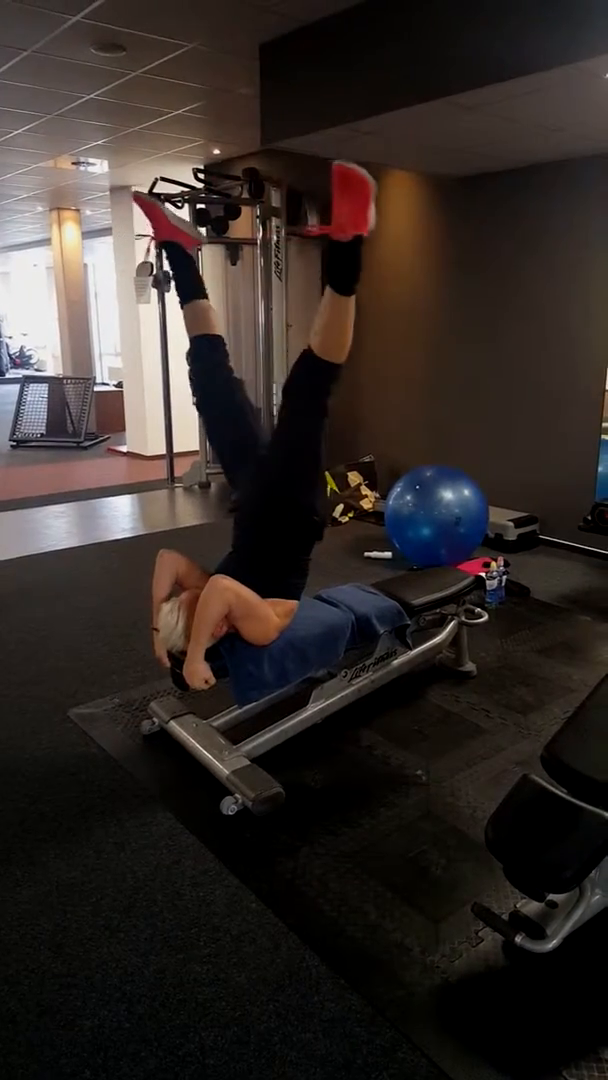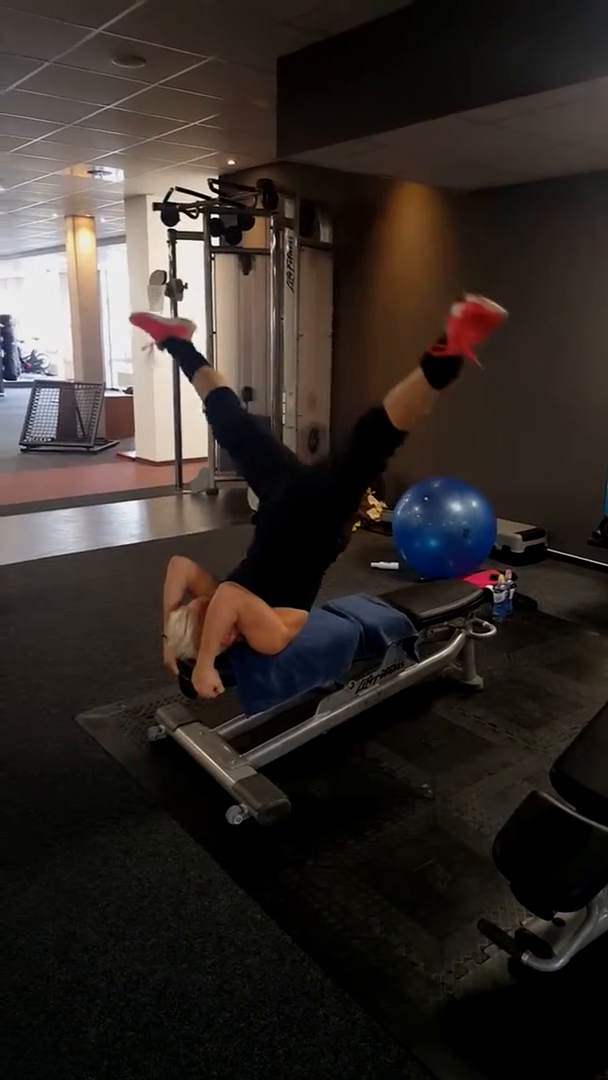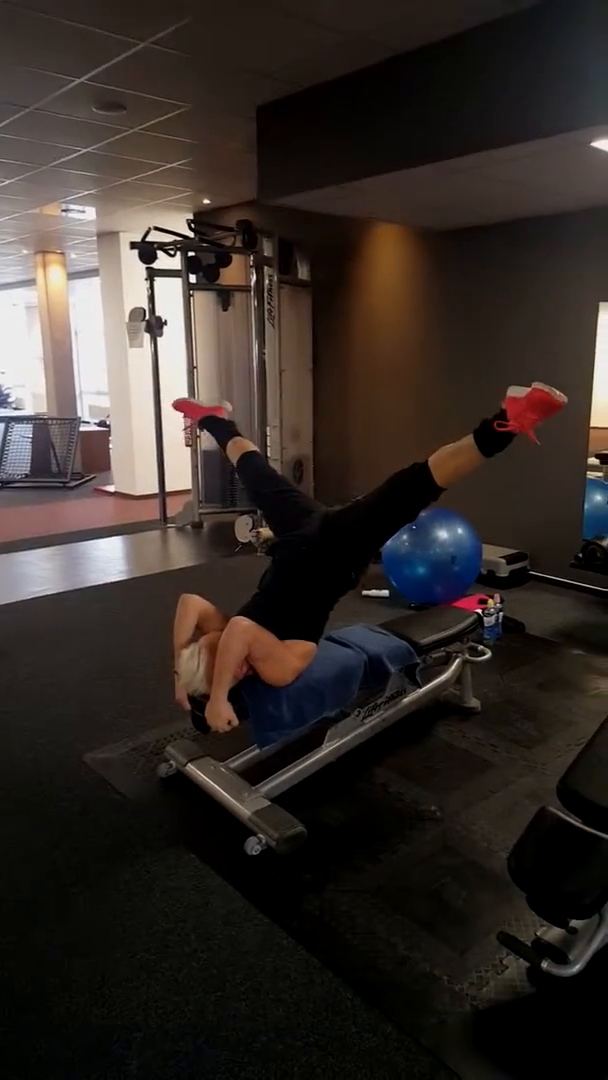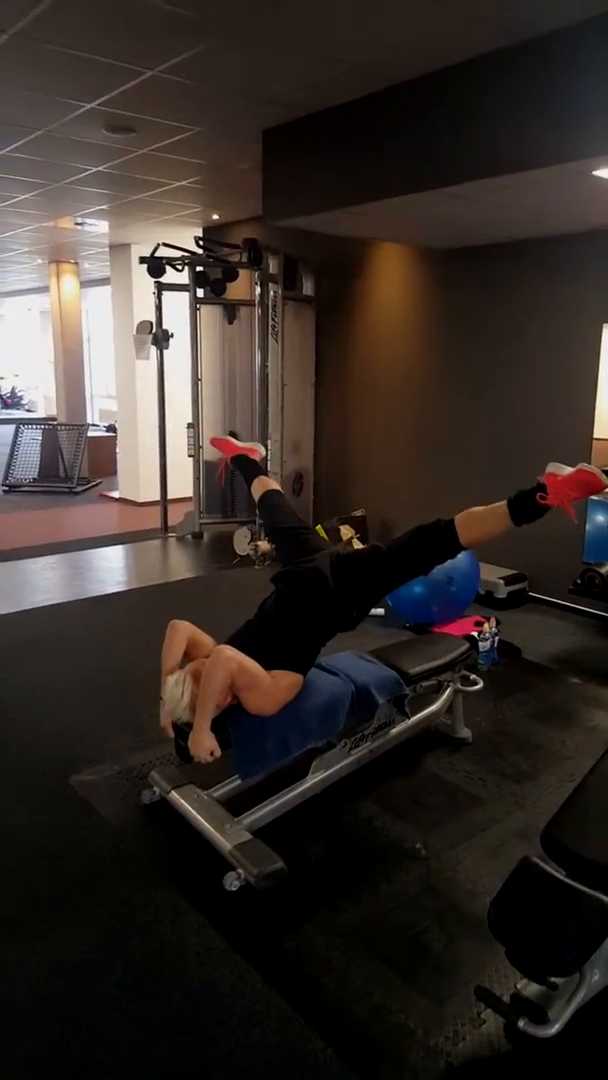
dt=1s
person 1, frame 1
left shoulder: (261, 627)
right elbow: (168, 557)
right wrist: (161, 629)
left hip: (287, 510)
right hip: (259, 500)
right knee: (212, 380)
person 1, frame 2
left shoulder: (269, 638)
right elbow: (181, 564)
right wrist: (173, 638)
left hip: (312, 524)
right hip: (287, 502)
right knee: (231, 422)
left ankle: (450, 348)
person 1, frame 3
left shoulder: (279, 668)
right shoulder: (229, 644)
left wrist: (217, 700)
left hip: (331, 555)
right hip: (300, 541)
left knee: (407, 495)
right knee: (259, 479)
left ankle: (508, 422)
right ankle: (212, 420)
person 1, frame 4
left shoulder: (262, 698)
right shoulder: (215, 675)
right elbow: (178, 627)
left wrist: (200, 730)
right wrist: (168, 700)
left hip: (334, 592)
right hip: (303, 576)
left knee: (430, 545)
right knee: (278, 517)
left ankle: (547, 495)
right ankle: (245, 459)
